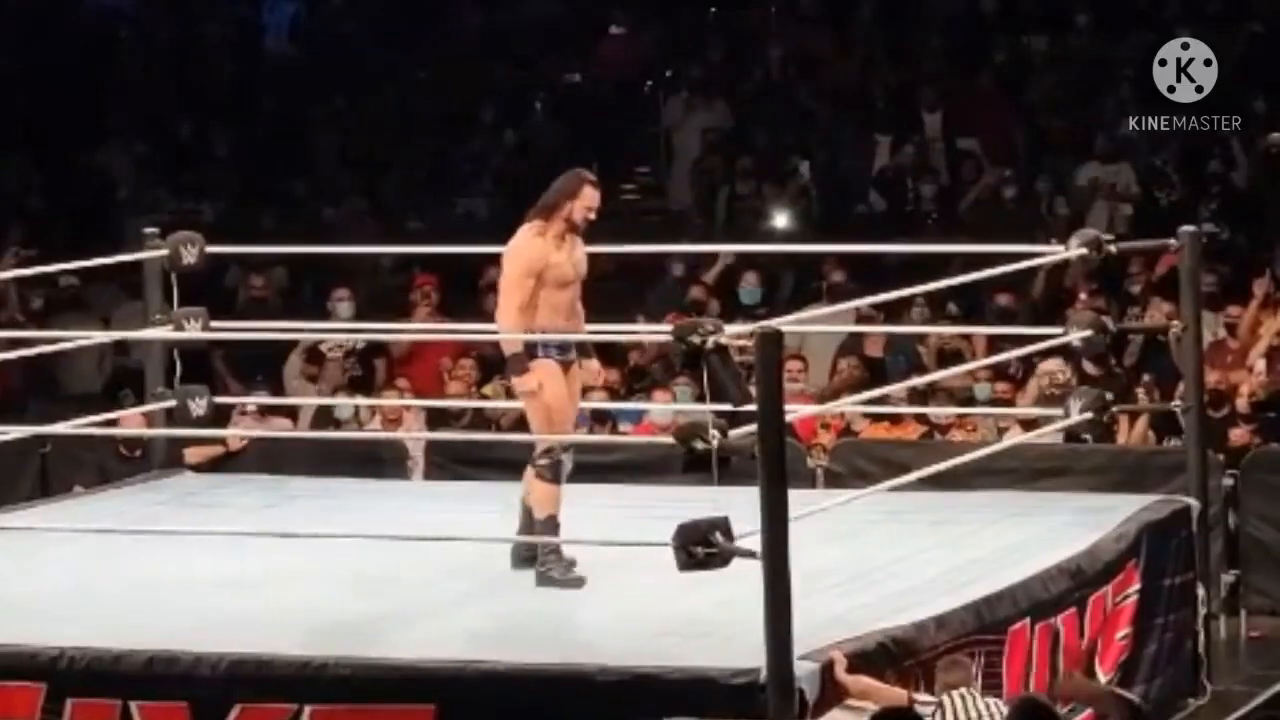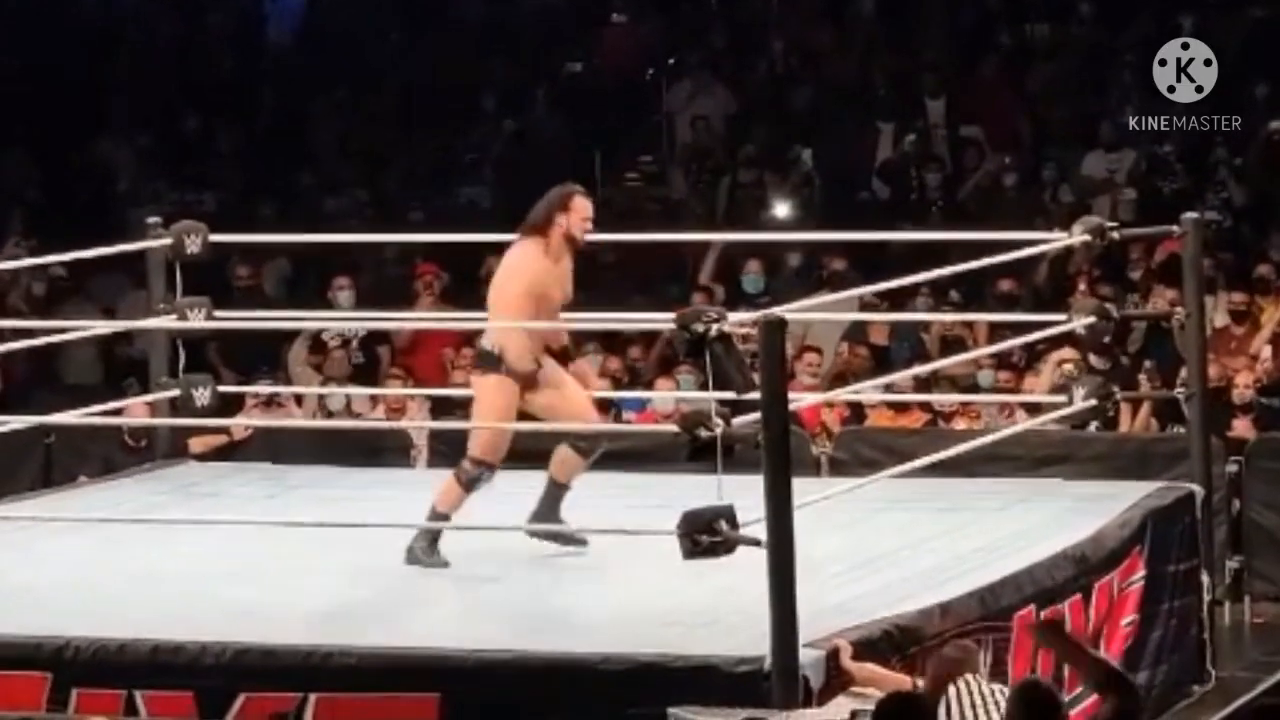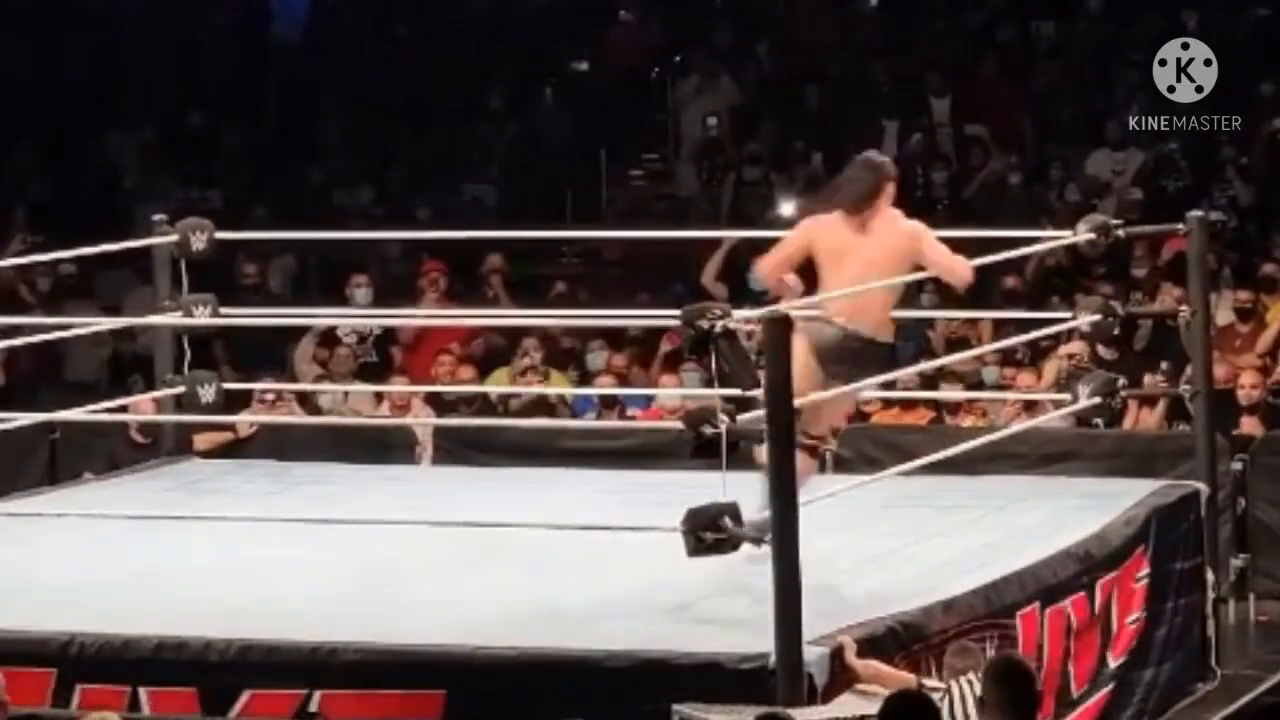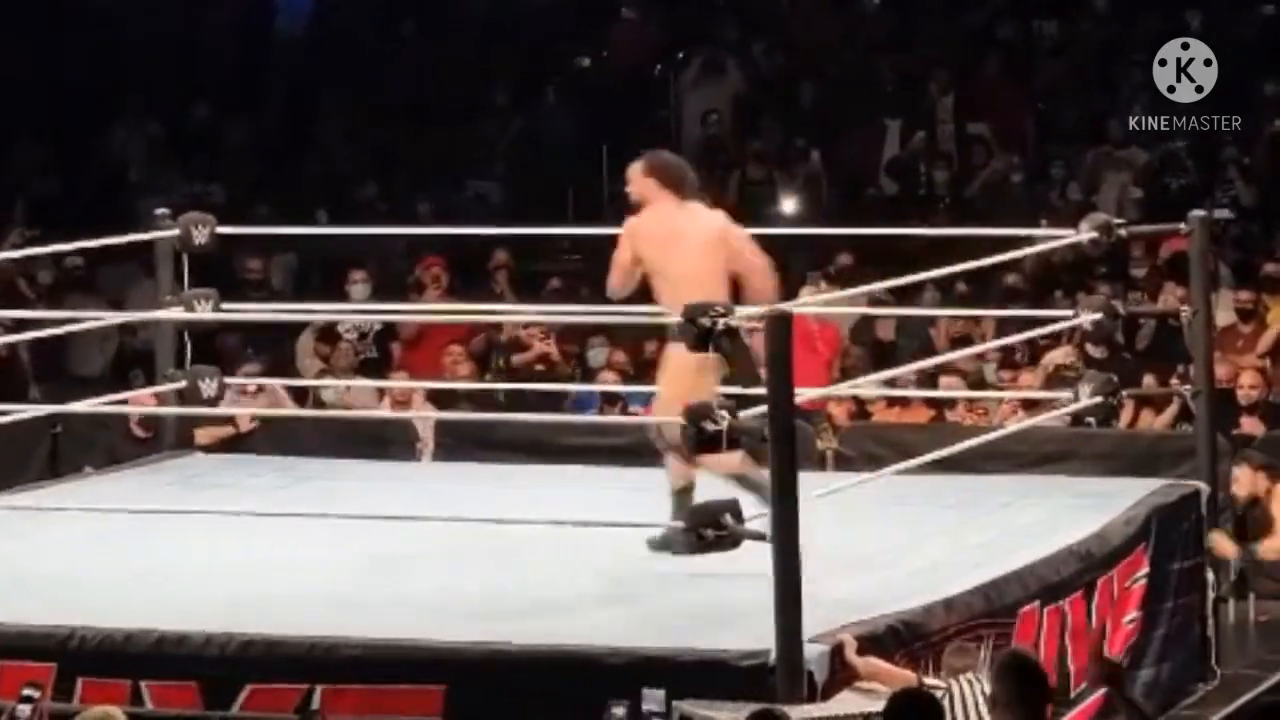
dt=0.7s
person 1, frame 1
left shoulder: (574, 241)
right shoulder: (529, 244)
right elbow: (509, 311)
left wrist: (585, 352)
right wrist: (518, 368)
left hip: (564, 348)
right hip: (536, 351)
left knee: (554, 449)
right knee: (553, 450)
left ankle: (528, 543)
right ankle: (548, 558)
person 1, frame 2
left shoulder: (565, 257)
right shoulder: (528, 260)
right elbow: (513, 327)
left wrist: (567, 359)
right wrist: (536, 375)
left hip: (537, 360)
right hip: (501, 363)
left knee: (590, 431)
right knee: (485, 460)
left ankle: (546, 514)
right ankle: (425, 540)
person 1, frame 3
left shoulder: (820, 224)
right shoulder: (911, 232)
left elbow: (766, 271)
right elbow: (961, 277)
left wrist: (790, 288)
left hip: (818, 334)
right hip: (865, 349)
right knee: (815, 435)
person 1, frame 4
left shoulder: (639, 226)
right shoulder: (716, 220)
left elbow: (616, 287)
right elbow: (760, 270)
left wrist: (640, 267)
left knee: (676, 436)
right knee: (671, 431)
left ankle: (760, 482)
right ankle: (683, 523)
